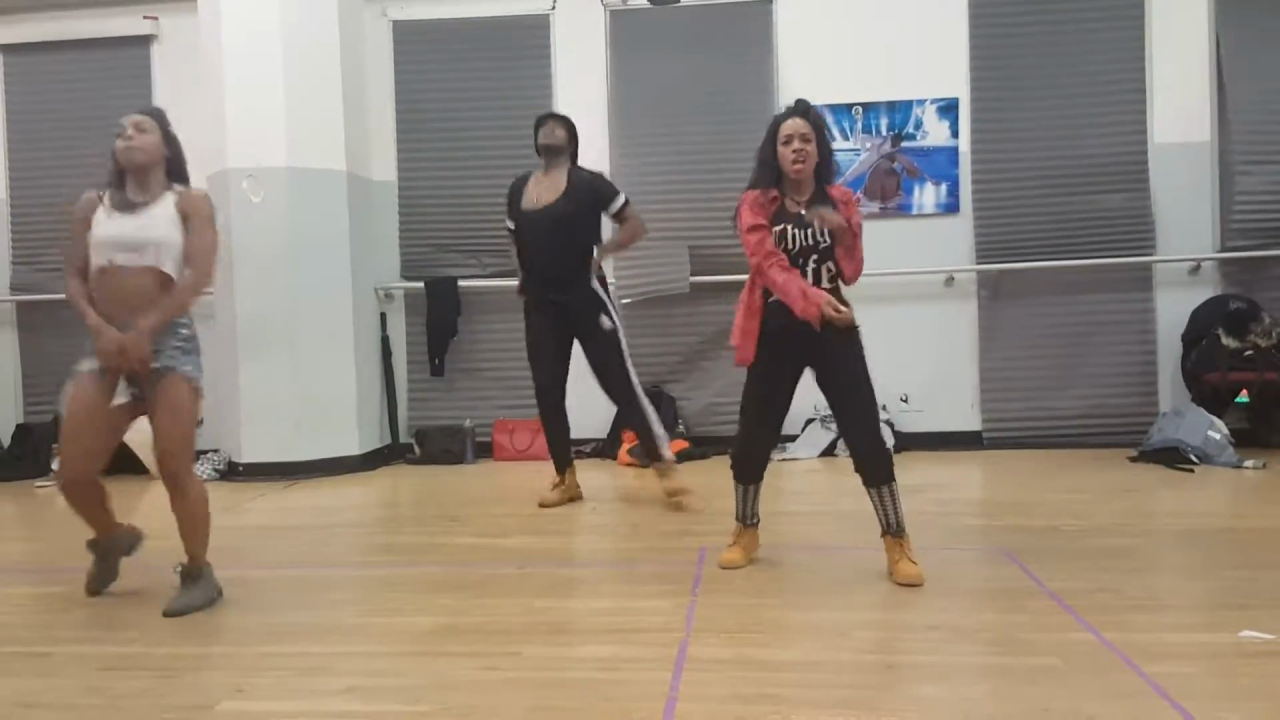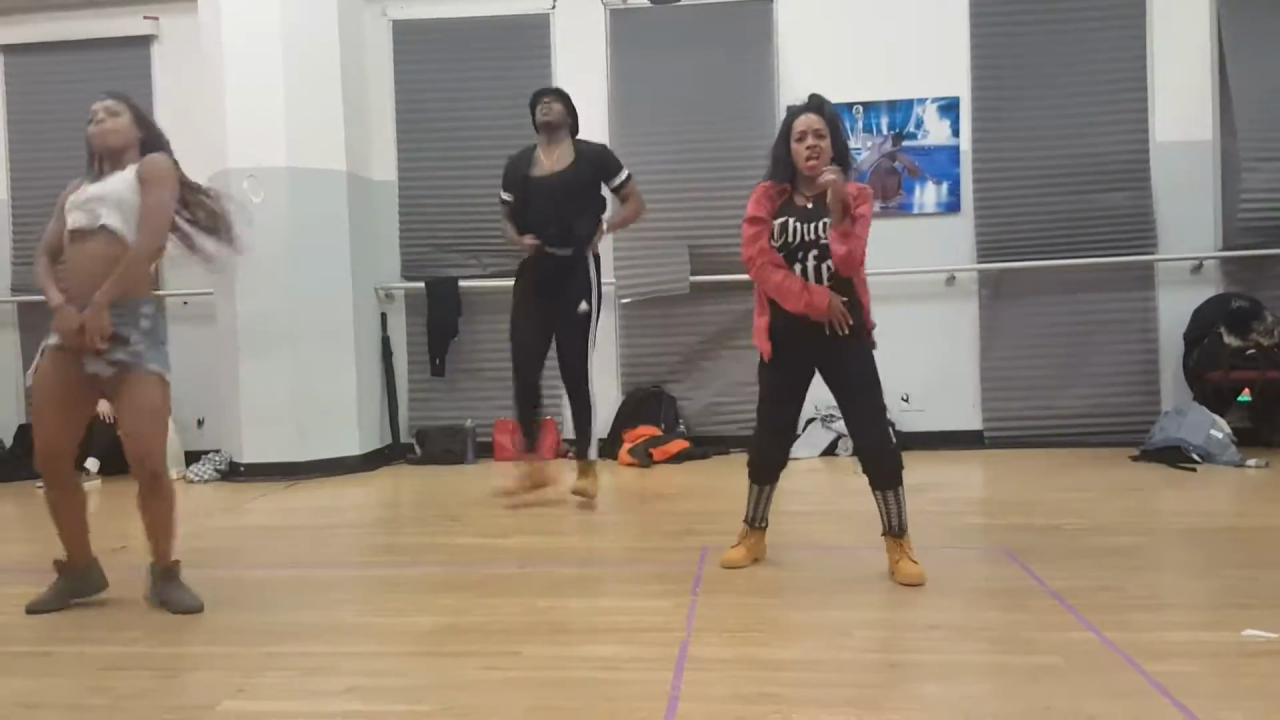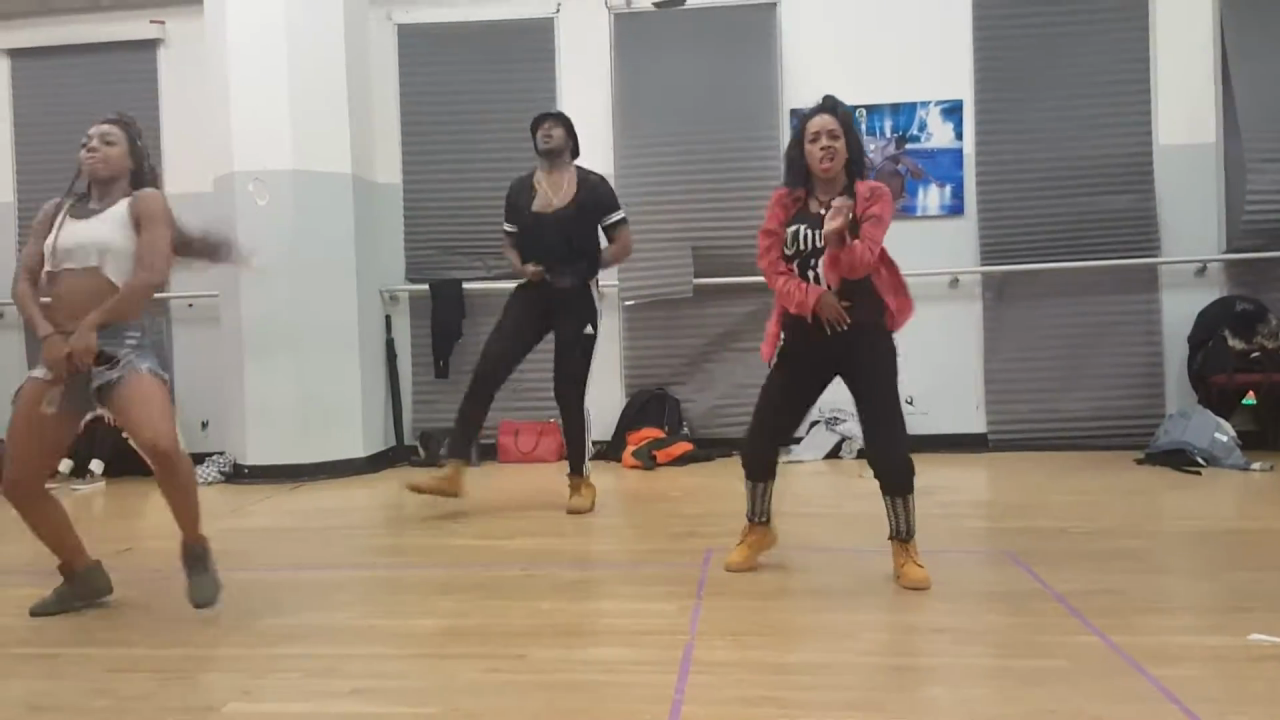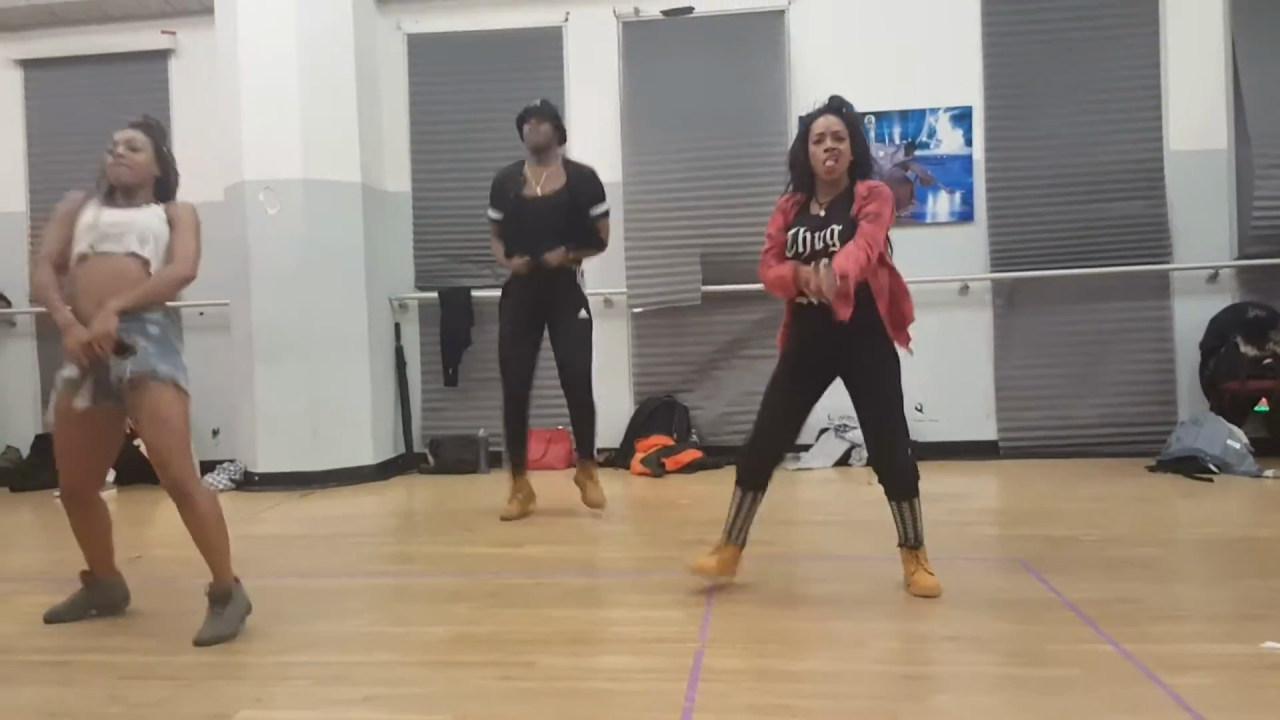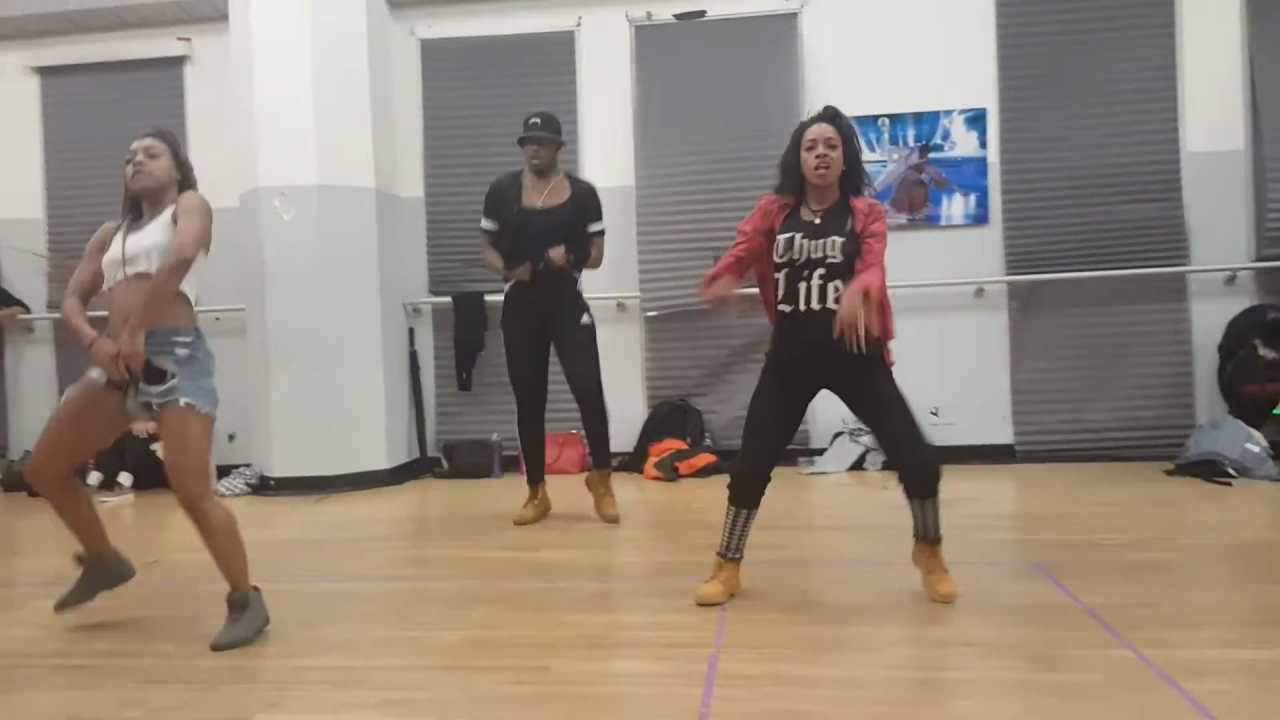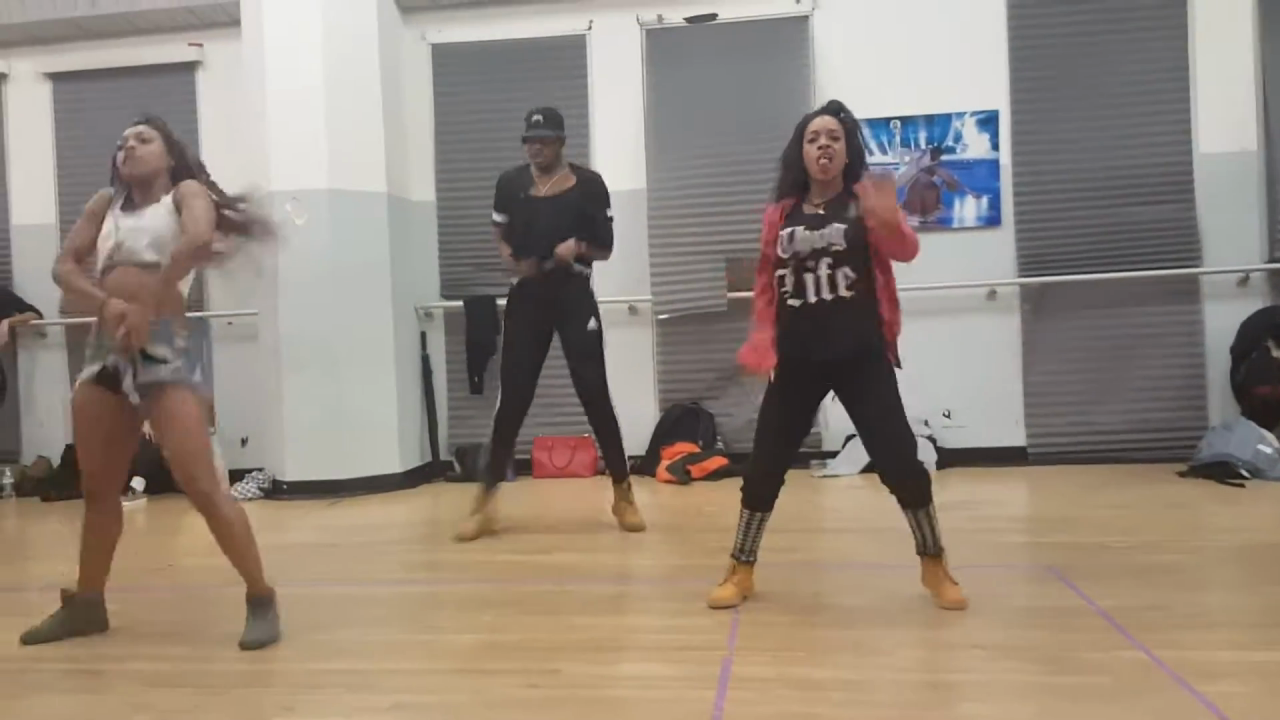
dt=0.2s
person 1, frame 1
left shoulder: (189, 202)
right shoulder: (93, 206)
left elbow: (198, 276)
right elbow: (75, 276)
left wrist: (147, 327)
right wrist: (98, 327)
left hip: (169, 342)
right hip: (109, 346)
left knee: (174, 466)
right knee: (72, 473)
left ankle: (198, 574)
right ankle: (113, 539)
person 1, frame 2
left shoulder: (155, 167)
right shoulder: (75, 191)
left elbow: (153, 240)
right elbow: (45, 258)
left wrist: (101, 303)
right wrist: (60, 307)
left hip: (131, 322)
right hip: (72, 327)
left knee: (147, 464)
right knee: (51, 458)
left ankle: (165, 573)
right ankle: (79, 572)
person 1, frame 3
left shoulder: (147, 201)
right shoulder: (54, 210)
left elbow: (154, 274)
left wrist: (90, 324)
right wrist: (47, 336)
left hip: (122, 346)
right hip: (60, 353)
left knee: (164, 449)
left ankle: (195, 551)
right ankle: (83, 575)
person 1, frame 4
left shoulder: (176, 212)
right shoulder: (77, 206)
left elbow: (183, 270)
right elbow: (44, 273)
left wrist: (114, 310)
right wrist: (70, 326)
left hip: (145, 340)
right hip: (86, 351)
left knee: (177, 476)
right knee: (76, 487)
left ankle: (228, 593)
right ankle: (104, 584)
person 1, frame 5
left shoulder: (190, 206)
right shoulder: (111, 233)
left elbow: (181, 256)
right elbow: (72, 298)
left wrist: (137, 331)
right wrist: (95, 341)
left hip: (174, 355)
right hip: (115, 364)
left knee: (193, 493)
right knee: (42, 467)
left ankle: (246, 601)
right ankle: (103, 560)
person 1, frame 6
left shoulder: (189, 191)
right shoulder: (104, 204)
left elbow: (198, 239)
right elbow: (64, 265)
left wrist: (146, 307)
right wrist: (105, 302)
left hip: (164, 349)
right hip: (106, 352)
left knee: (199, 484)
right knee: (99, 492)
left ankle: (260, 601)
right ankle: (84, 605)
person 2, frame 1
left shoulder: (840, 201)
right shoulder: (756, 204)
left elbow: (852, 270)
right elbow: (768, 267)
left wrist: (843, 234)
right wrist: (813, 301)
left hip: (834, 333)
right hip: (776, 334)
left knee: (866, 435)
right knee: (753, 437)
left ankle: (897, 545)
right ankle: (745, 533)
person 2, frame 2
left shoulder: (855, 196)
right shoulder: (767, 197)
left elbow: (851, 261)
right elbow: (759, 262)
left wrist: (839, 209)
right wrist: (814, 300)
left hip: (845, 332)
right hip: (786, 333)
left knee: (875, 437)
right knee: (770, 439)
left ankle: (897, 545)
right ankle: (753, 534)
person 2, frame 3
left shoulder: (873, 196)
right shoulder: (784, 202)
left elbow: (859, 263)
right elbow: (772, 267)
left wrist: (839, 237)
right wrist: (812, 297)
left hip: (866, 337)
right hip: (805, 337)
left knee: (889, 446)
right knee: (760, 438)
left ankle: (904, 550)
right ankle: (758, 530)
person 2, frame 4
left shoulder: (874, 196)
right shoulder: (789, 207)
left elbow: (865, 249)
right elbow: (769, 267)
left wrist: (836, 275)
right wrist: (797, 275)
left hip: (866, 342)
right hip: (807, 341)
left knee: (891, 451)
right knee: (763, 446)
left ankle: (914, 556)
right ankle: (729, 548)
person 2, frame 5
left shoulder: (867, 212)
right shoulder: (773, 211)
left elbow: (873, 269)
right elbow: (740, 256)
left wrist: (858, 296)
right wrist: (720, 282)
left hip: (857, 350)
right hip: (790, 356)
left knee: (915, 456)
right knee: (753, 461)
left ankle: (929, 555)
right ankle: (726, 567)
person 2, frame 6
left shoulder: (868, 201)
right shoulder: (780, 214)
left elbow: (904, 248)
right elbow: (767, 288)
left wrist: (887, 219)
right wrist: (761, 347)
left hip: (862, 354)
right hip: (796, 358)
left knee: (900, 463)
right knee: (765, 465)
left ankle: (934, 565)
right ankle: (741, 570)
person 3, frame 1
left shoulder: (588, 184)
right shoulder: (518, 188)
left elbow: (635, 225)
left wrist: (597, 255)
right wrist: (522, 276)
left hip: (584, 294)
right hip: (542, 302)
left knee: (620, 381)
right knee: (547, 391)
left ankle: (664, 465)
right ankle: (565, 479)
person 3, frame 2
left shoulder: (594, 155)
right shoulder: (518, 163)
left elbow: (635, 203)
right elbow: (507, 219)
left wrist: (602, 229)
right wrist: (520, 239)
left hip: (577, 269)
right hip: (534, 271)
left knee: (574, 369)
right knee: (524, 368)
left ankle: (586, 466)
right ankle: (533, 464)
person 3, frame 3
left shoulder: (594, 187)
right shoulder: (520, 189)
left elbow: (623, 244)
left wrist: (587, 270)
right wrist: (522, 267)
left hip: (576, 297)
right hip: (533, 294)
left knee: (569, 391)
right knee: (486, 374)
left ankle: (580, 482)
right ankle: (451, 472)
person 3, frame 4
left shoulder: (583, 178)
right shoulder: (506, 179)
left elbow: (601, 238)
right elbow: (496, 236)
left wrist: (568, 255)
right wrist: (508, 261)
left hip: (565, 288)
right hip: (521, 288)
left knee: (577, 379)
right knee: (515, 386)
left ankle: (587, 470)
right ankle: (519, 485)
person 3, frame 5
left shoulder: (582, 193)
right shoulder: (502, 190)
left elbow: (595, 255)
right elbow: (488, 246)
left wrist: (568, 257)
right wrist: (508, 271)
left hip: (566, 299)
right hip: (521, 303)
left knee: (588, 386)
right knee: (528, 402)
left ankle: (601, 479)
right ankle: (536, 493)
person 3, frame 6
left shoulder: (588, 183)
right shoulder: (510, 182)
left elbow: (605, 246)
right elbow: (501, 240)
left wrist: (578, 248)
right wrist: (515, 263)
left hip: (574, 295)
right hip: (527, 297)
left knee: (595, 395)
right knee: (512, 400)
left ankle: (623, 495)
right ankle: (484, 502)
